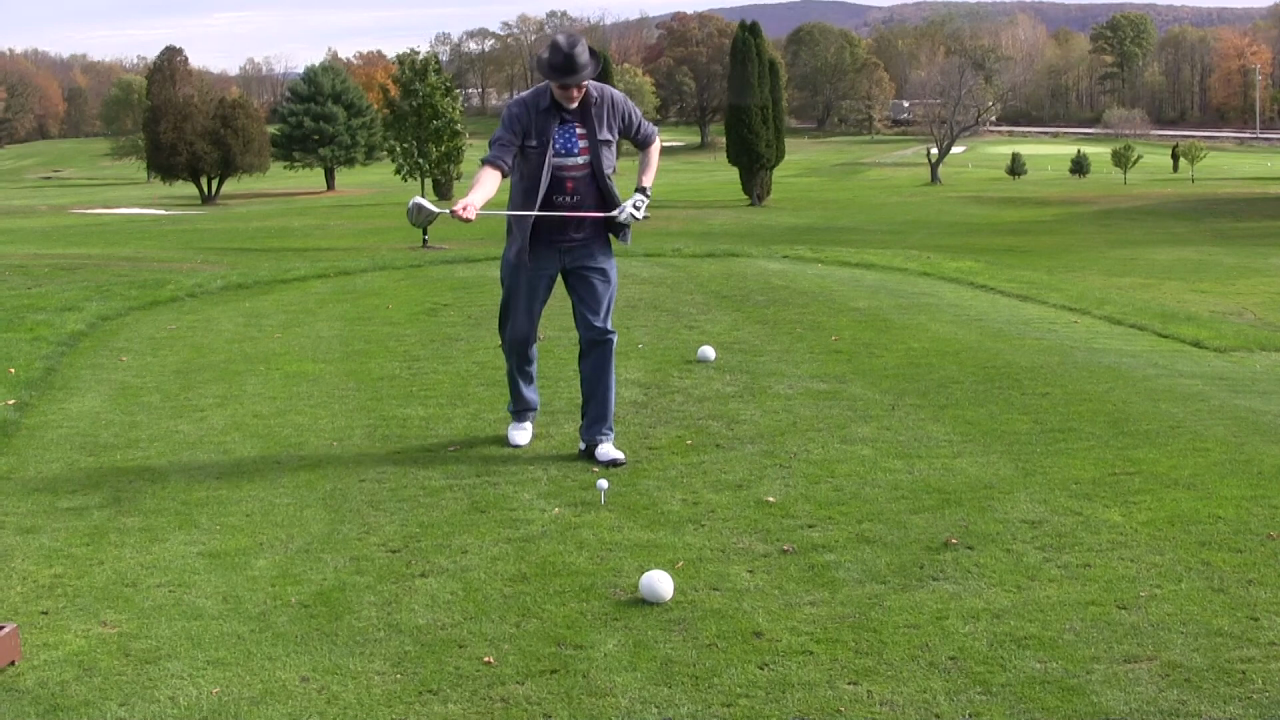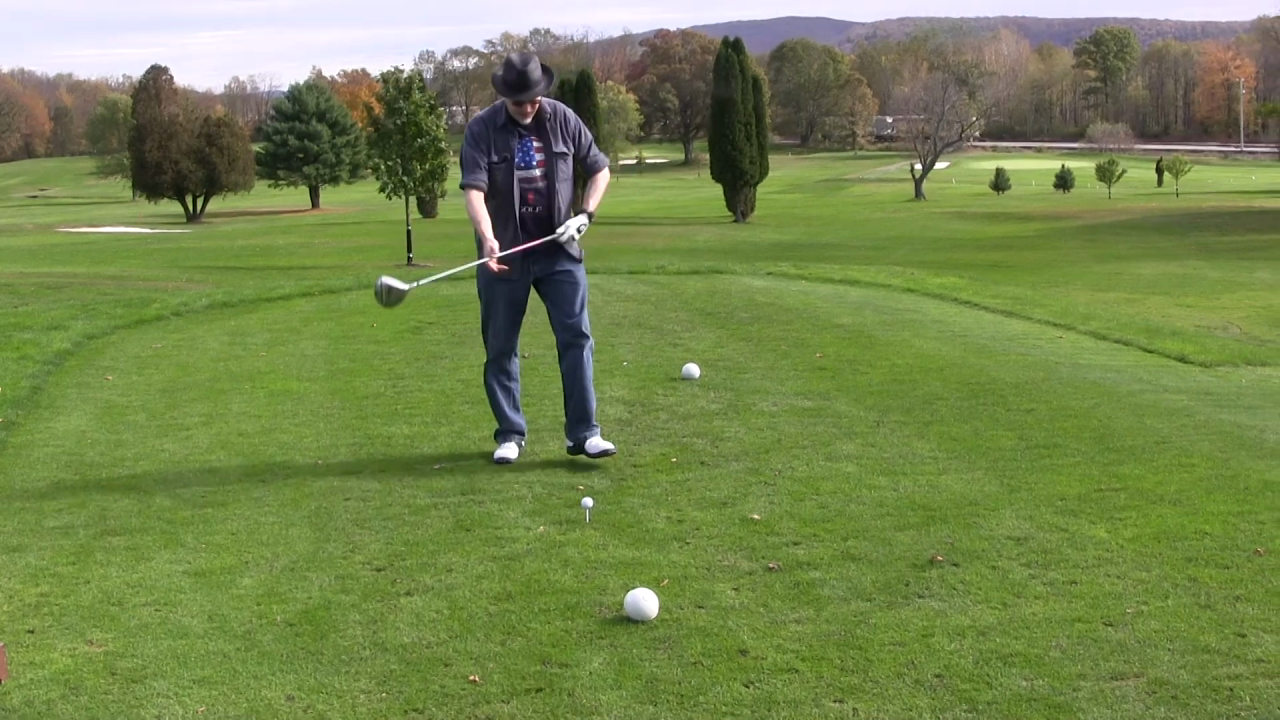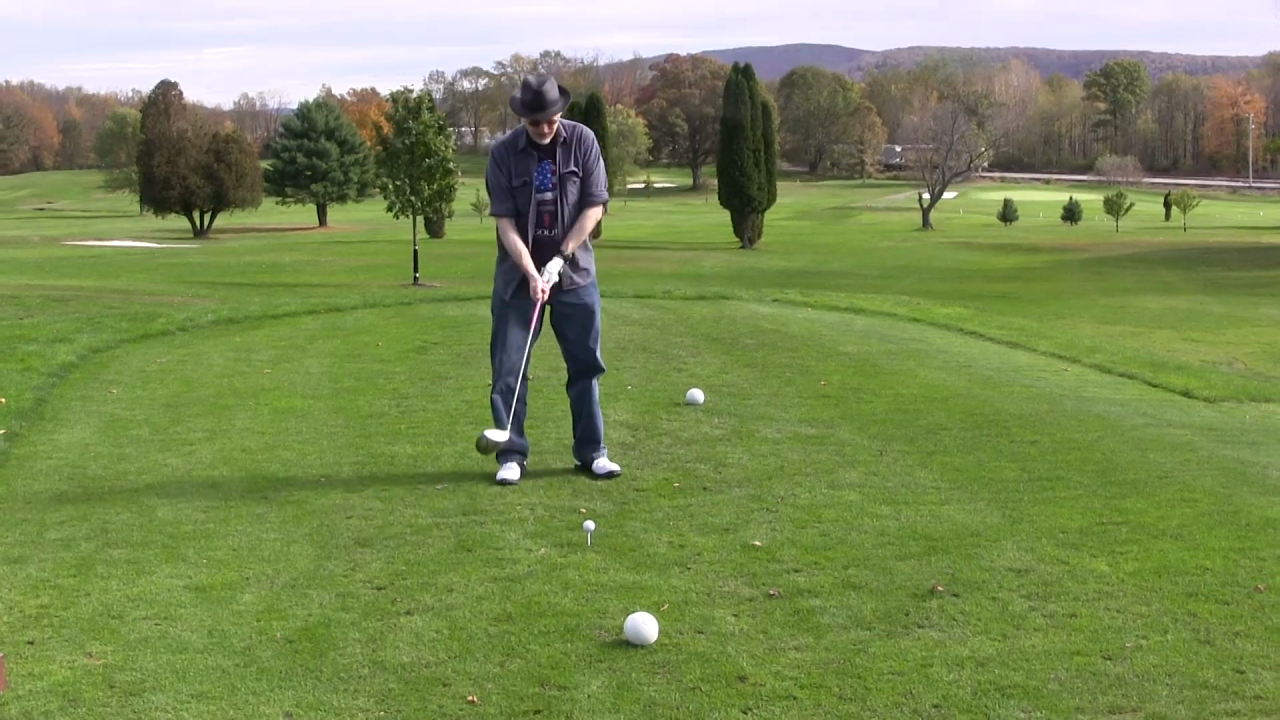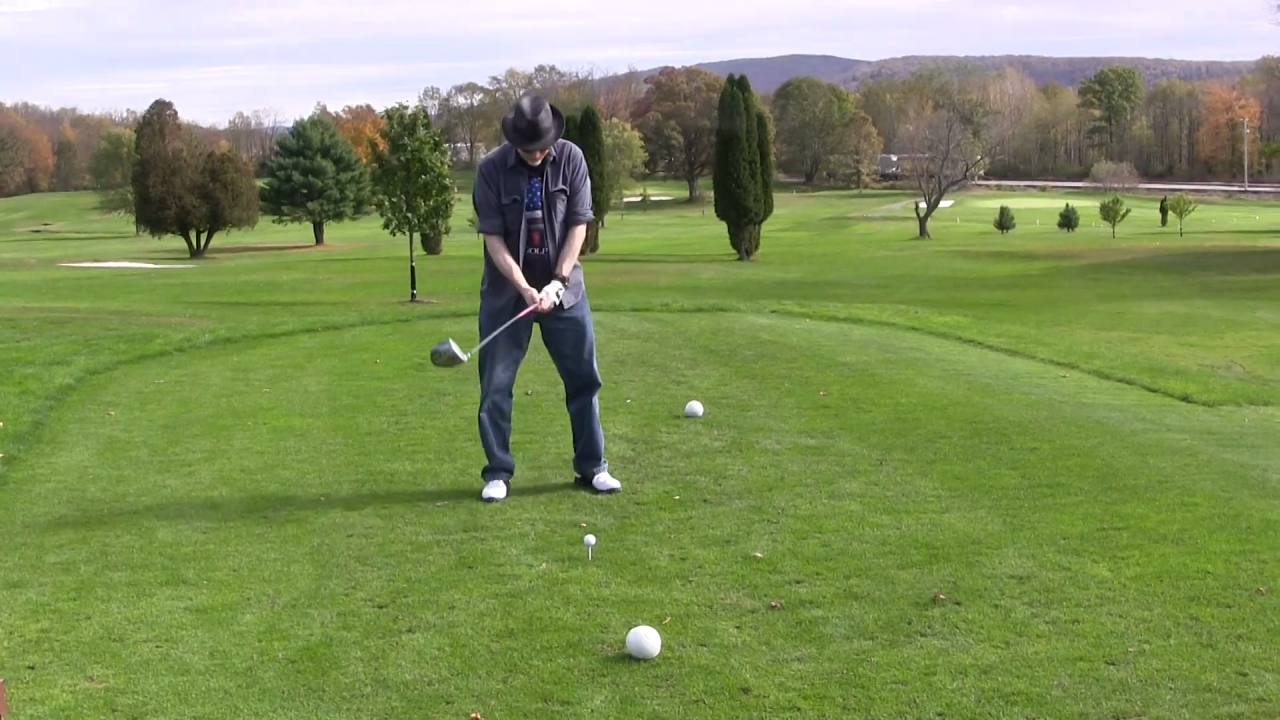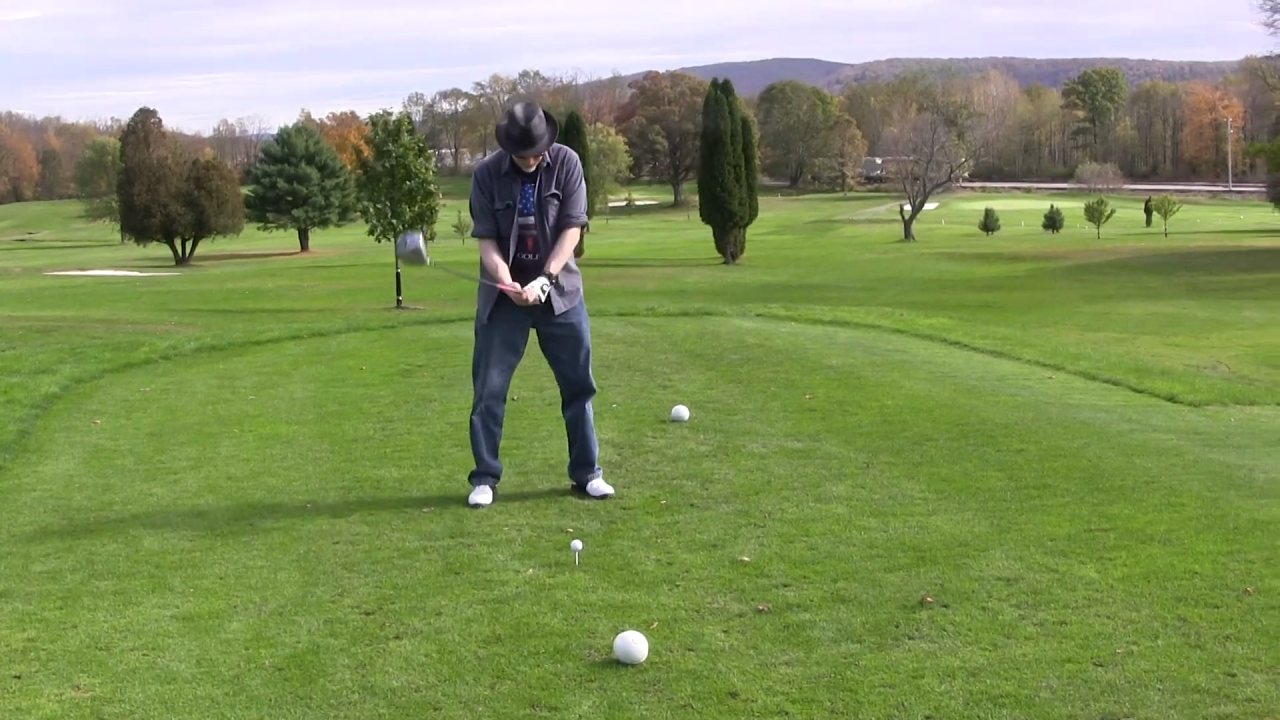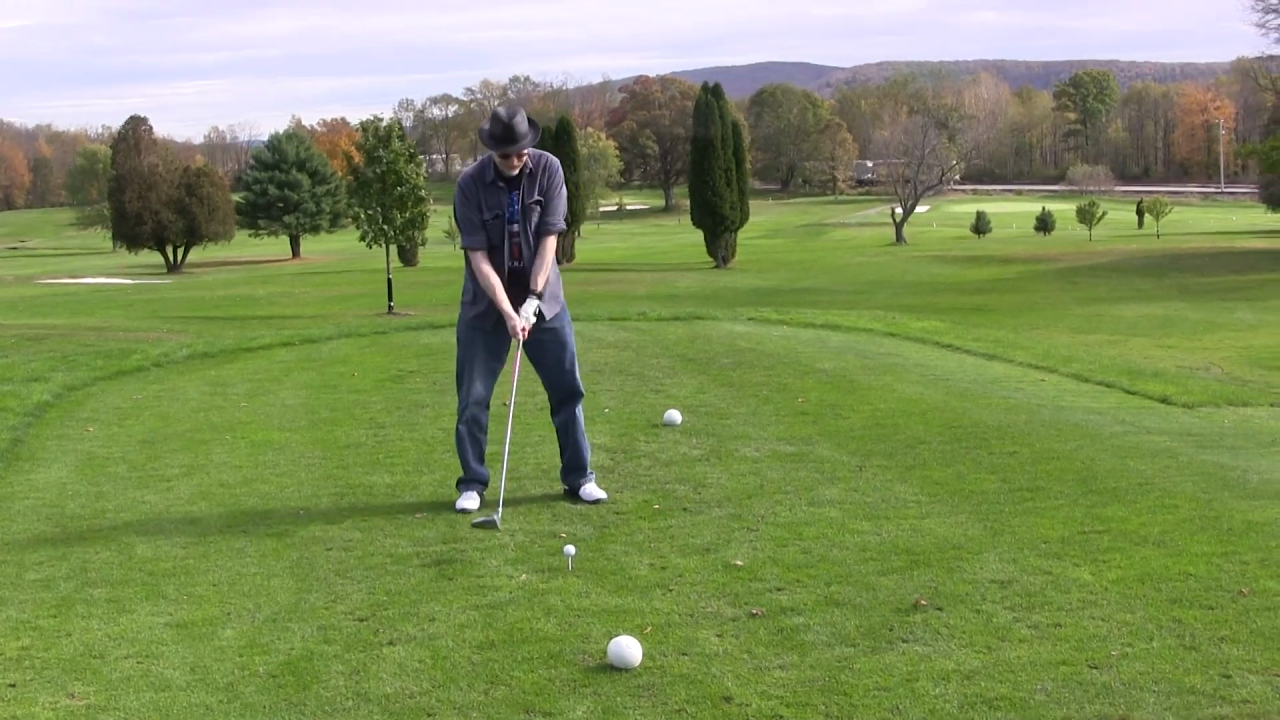
dt=0.4s
person 1, frame 1
left shoulder: (611, 103)
right shoulder: (521, 110)
left elbow: (651, 141)
right elbow: (497, 163)
left wrist: (642, 192)
right wrist: (473, 200)
left hip: (591, 242)
right hip: (534, 242)
left knee: (598, 335)
right knee: (518, 332)
left ankle: (597, 435)
right ankle: (523, 412)
person 1, frame 2
left shoulder: (564, 119)
right shoulder: (481, 128)
left elbow: (599, 169)
right elbow: (474, 190)
left wrist: (585, 215)
right wrist: (487, 240)
left hip: (558, 250)
right hip: (505, 253)
left knee: (576, 335)
right knee: (500, 347)
left ankle: (584, 431)
right ankle: (510, 433)
person 1, frame 3
left shoulder: (583, 140)
right shoulder: (503, 152)
left elbow: (594, 206)
right elbow: (505, 221)
left wrist: (561, 259)
right wrist: (531, 273)
left hip: (574, 271)
right hip: (518, 274)
left knee: (585, 363)
right knee: (508, 365)
left ankle: (591, 451)
right ankle: (512, 453)
person 1, frame 4
left shoulder: (571, 158)
right shoulder: (491, 168)
left elbow: (579, 224)
right elbow: (492, 236)
left wrist: (558, 281)
right wrist: (523, 289)
left hip: (564, 287)
right hip: (508, 292)
left knee: (584, 377)
right knee: (496, 384)
left ankle: (591, 466)
right ankle: (498, 471)
person 1, frame 5
left shoulder: (567, 163)
right shoulder: (486, 174)
left elbow: (571, 230)
right elbow: (487, 241)
left wrist: (542, 281)
right wrist: (508, 285)
left hip: (559, 291)
right hip: (503, 294)
left knee: (579, 383)
right knee: (489, 386)
left ankle: (586, 472)
right ankle: (485, 476)
person 1, frame 6
left shoulder: (548, 169)
right shoulder: (470, 184)
left elbow: (549, 238)
right elbow: (477, 255)
left wrist: (532, 299)
right wrist: (506, 312)
left hip: (543, 297)
right hip: (486, 303)
left knee: (567, 387)
right knee: (473, 395)
left ankle: (579, 477)
right ankle: (472, 483)
